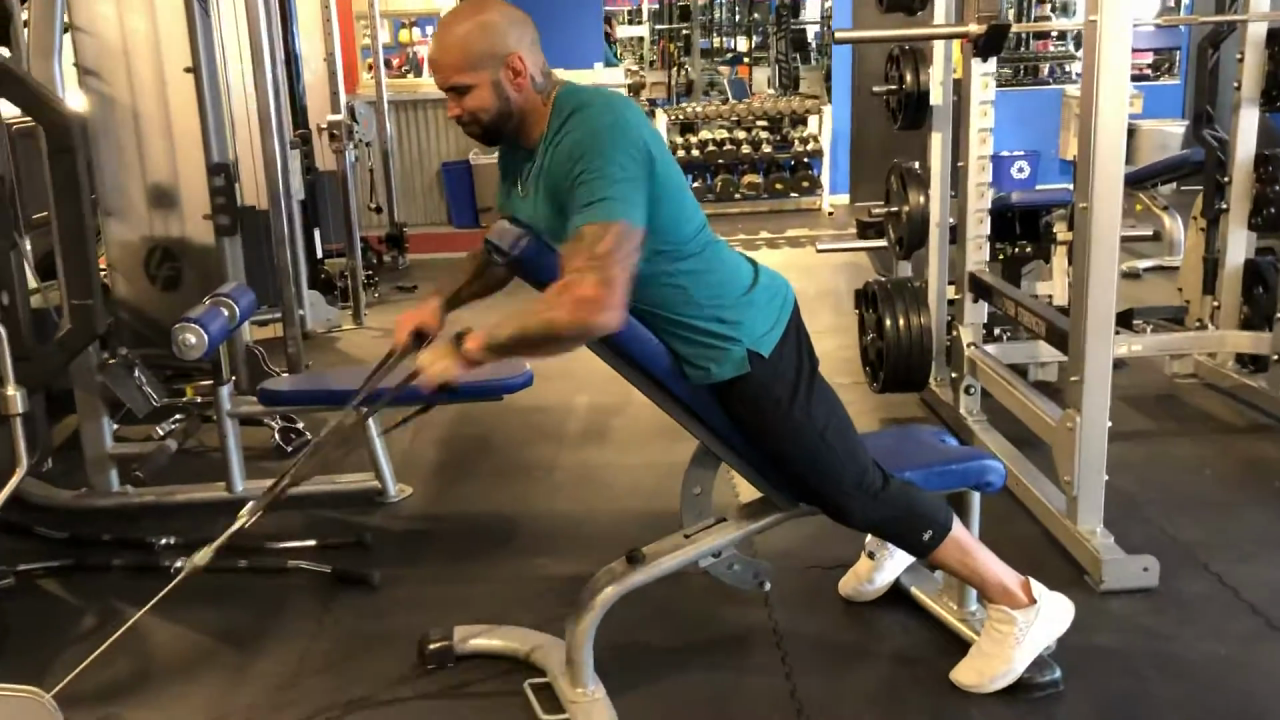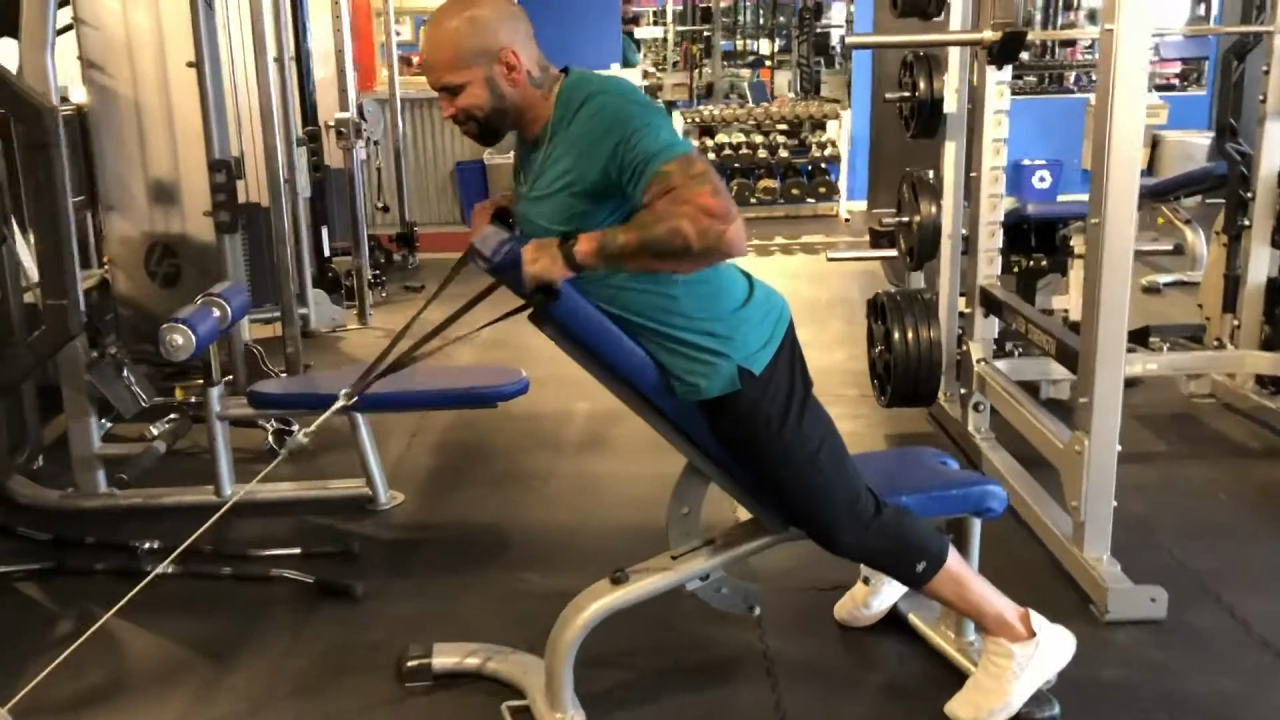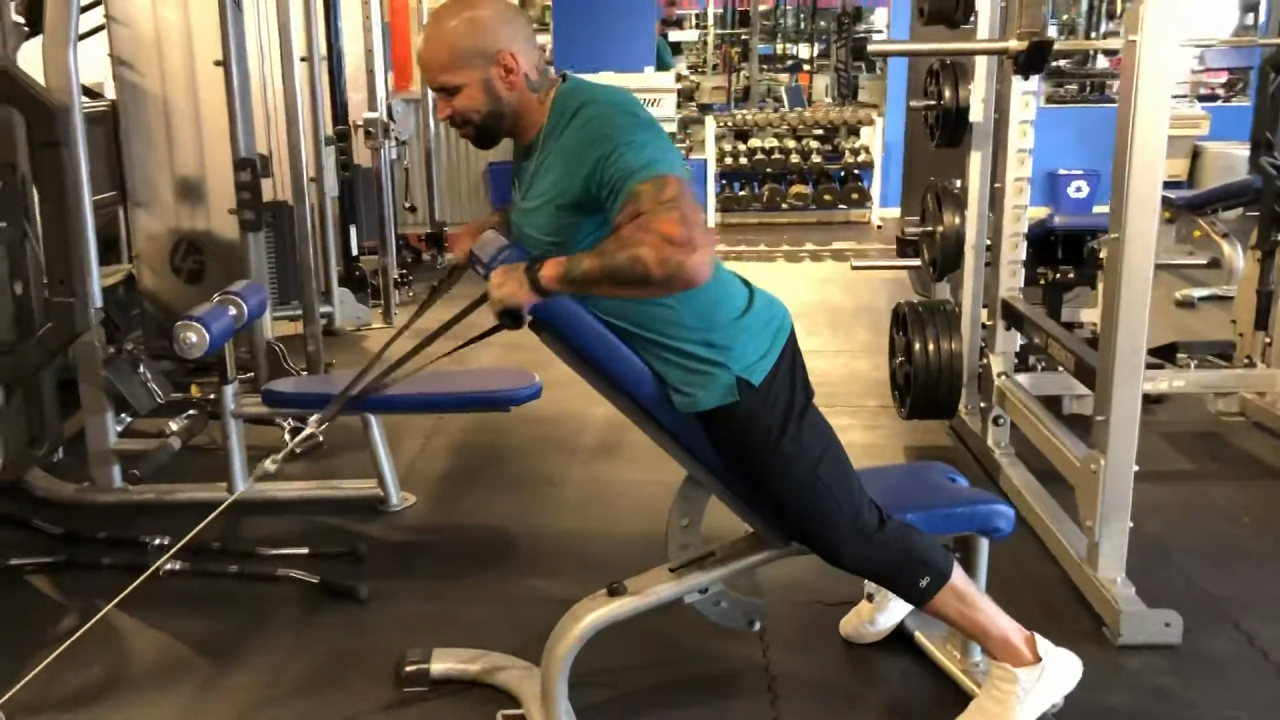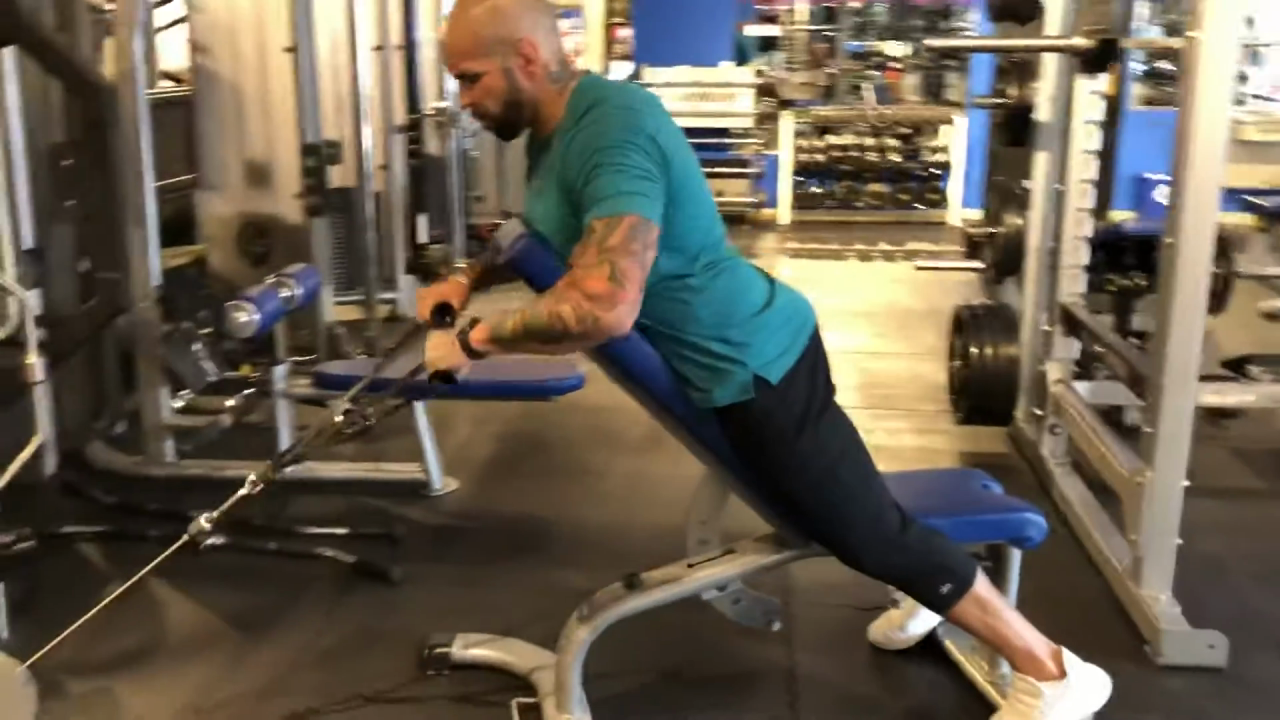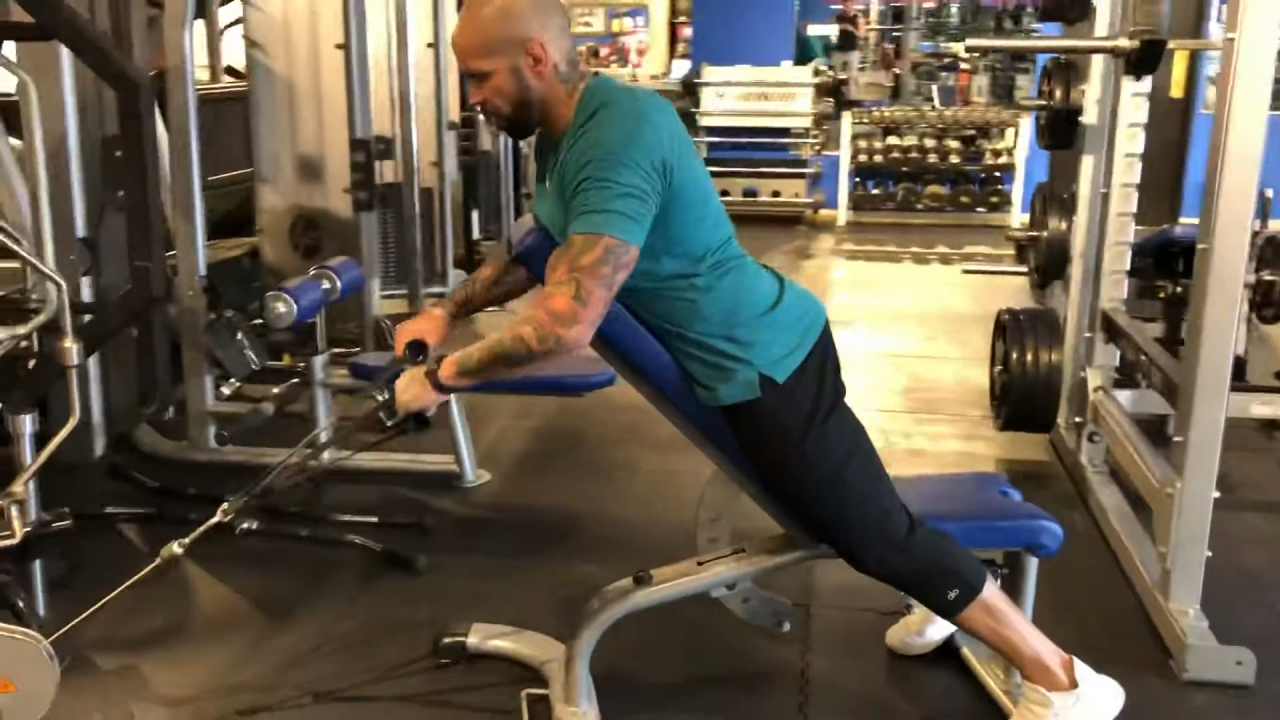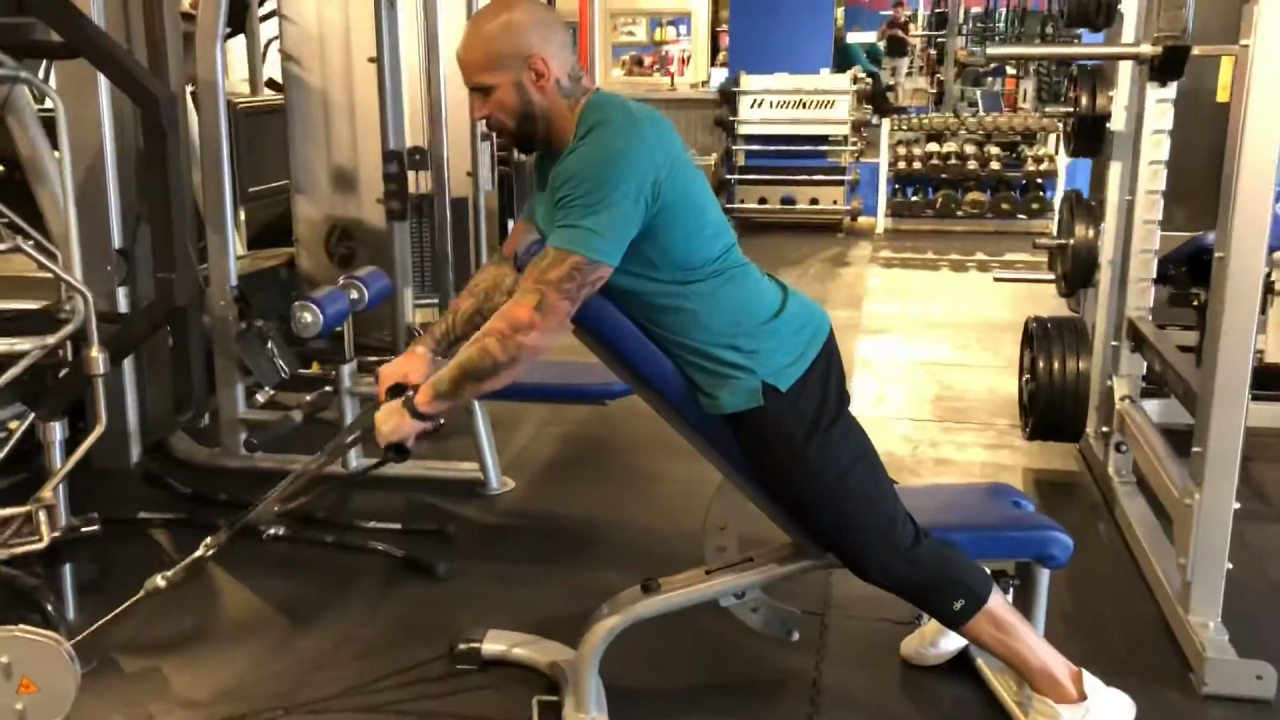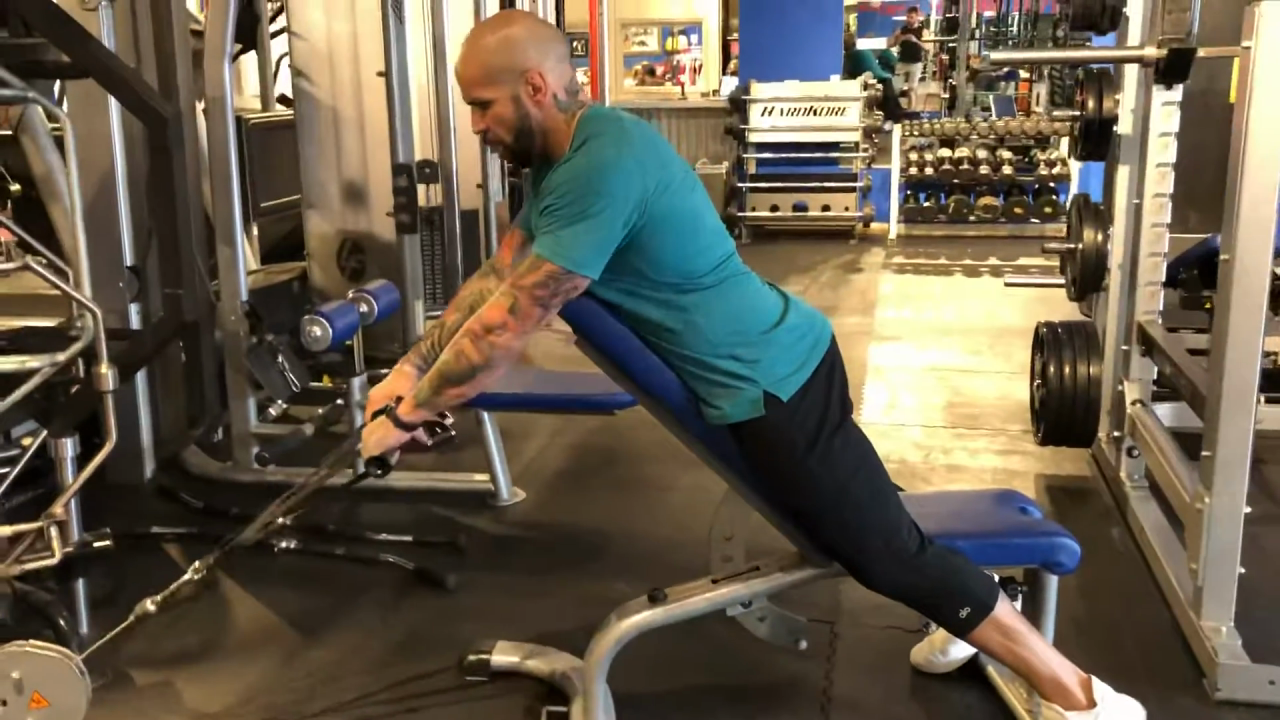
dt=0.3s
person 1, frame 1
left shoulder: (597, 133)
right shoulder: (521, 143)
left elbow: (593, 305)
left wrist: (465, 351)
right wrist: (440, 303)
left hip: (738, 340)
right hip: (701, 339)
left knee: (848, 484)
left ankle: (1022, 604)
right ankle: (889, 540)
person 1, frame 2
left shoulder: (608, 112)
right shoulder: (535, 133)
left elbow: (719, 229)
left wrist: (574, 252)
right wrist: (507, 213)
left hip: (729, 355)
right hip: (694, 353)
left knee: (841, 513)
left ankle: (1023, 635)
right ankle: (887, 569)
person 1, frame 3
left shoulder: (600, 124)
right shoulder: (534, 138)
left elbow: (683, 256)
right elbow: (561, 224)
left wrist: (538, 277)
right wrist: (496, 234)
left hip: (730, 366)
right hip: (702, 362)
left knee: (842, 527)
left ankle: (1027, 657)
right ankle: (891, 583)
person 1, frame 4
left shoulder: (611, 131)
right shoulder: (557, 130)
left elbow: (606, 306)
right elbow: (552, 243)
left wrist: (476, 338)
right wrist: (470, 278)
left hip: (752, 365)
right hip: (738, 351)
left knee: (866, 531)
right ankle: (929, 593)
person 1, frame 5
left shoulder: (614, 139)
right shoulder: (563, 131)
left elbow: (568, 318)
right elbow: (539, 251)
left wrist: (444, 376)
right wrist: (448, 309)
left hip: (761, 363)
right hip: (752, 348)
left knee: (874, 533)
right ankle: (945, 594)
person 1, frame 6
left shoulder: (609, 154)
right shoulder: (569, 143)
left elbow: (531, 323)
right elbow: (512, 267)
left wrist: (423, 404)
right wrist: (427, 350)
left hip: (768, 374)
right hip: (765, 356)
left knee: (882, 545)
right knee: (864, 521)
right ankle: (965, 608)
person 1, frame 7
left shoulder: (599, 168)
right shoulder: (571, 153)
left elbow: (504, 326)
right elbow: (499, 276)
left wrist: (407, 414)
right wrist: (410, 367)
left hip: (770, 384)
right hip: (770, 363)
left knee: (888, 552)
right knee: (871, 527)
right ankle: (972, 614)
